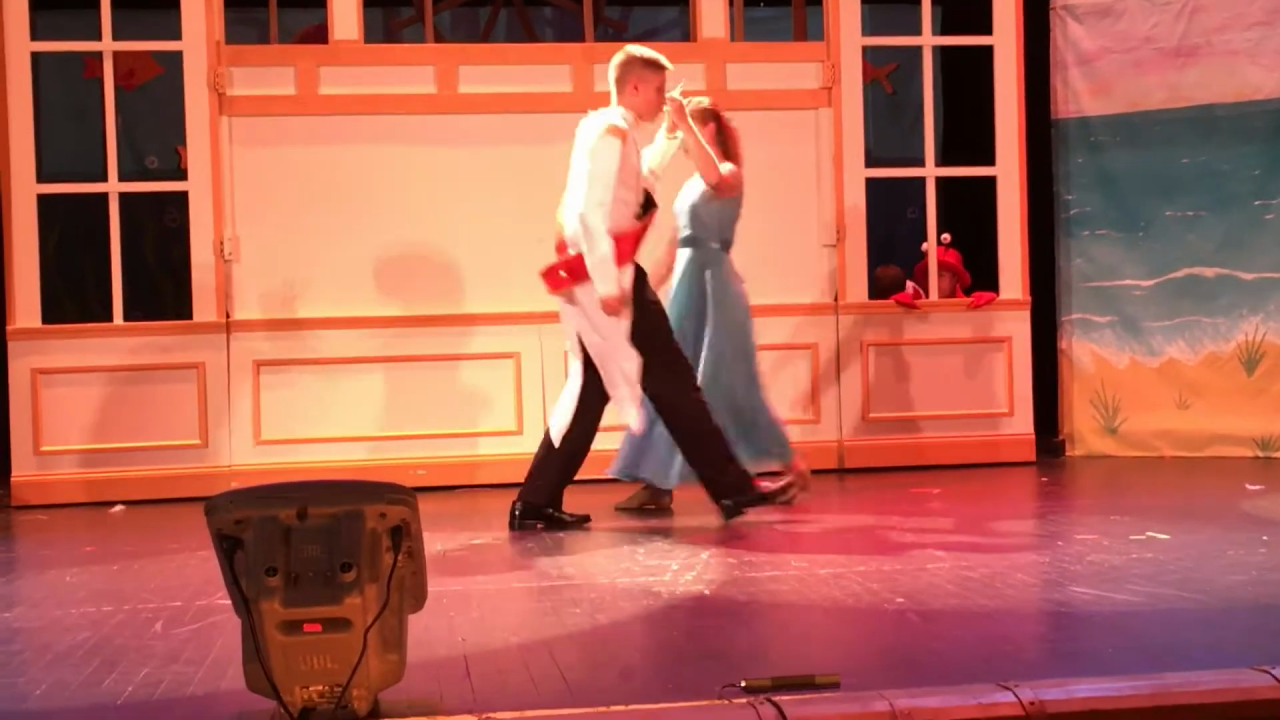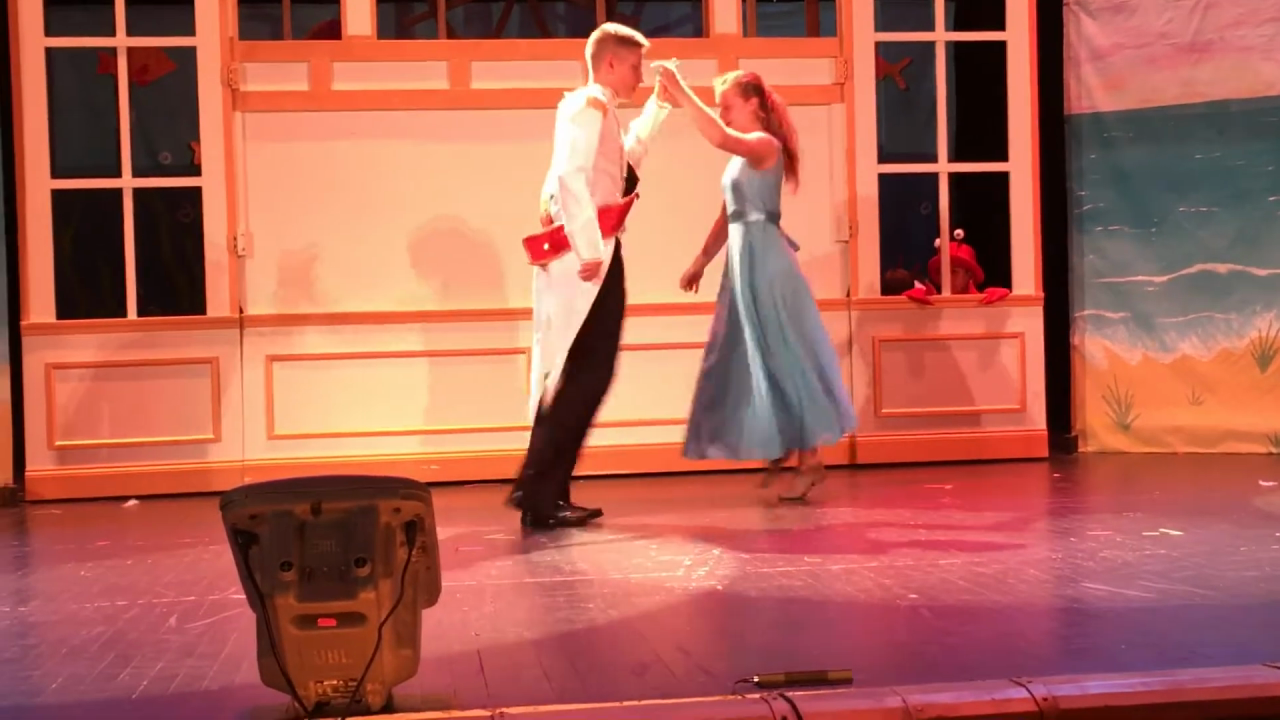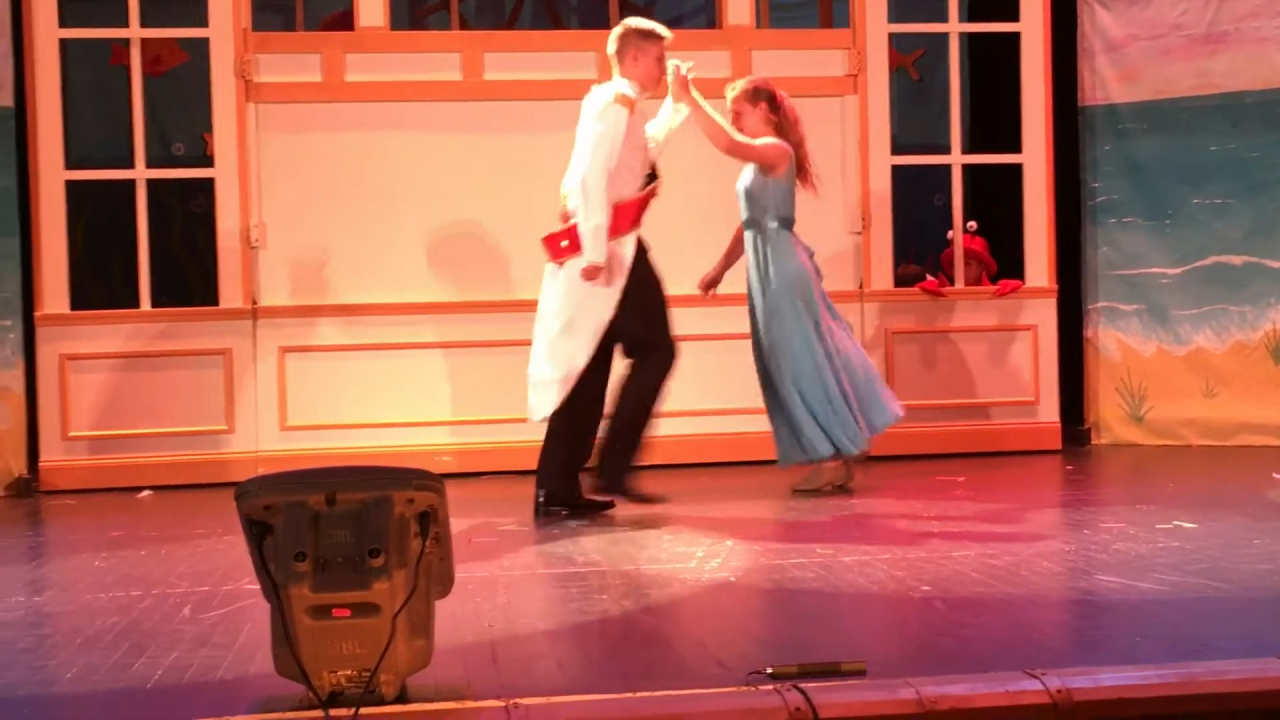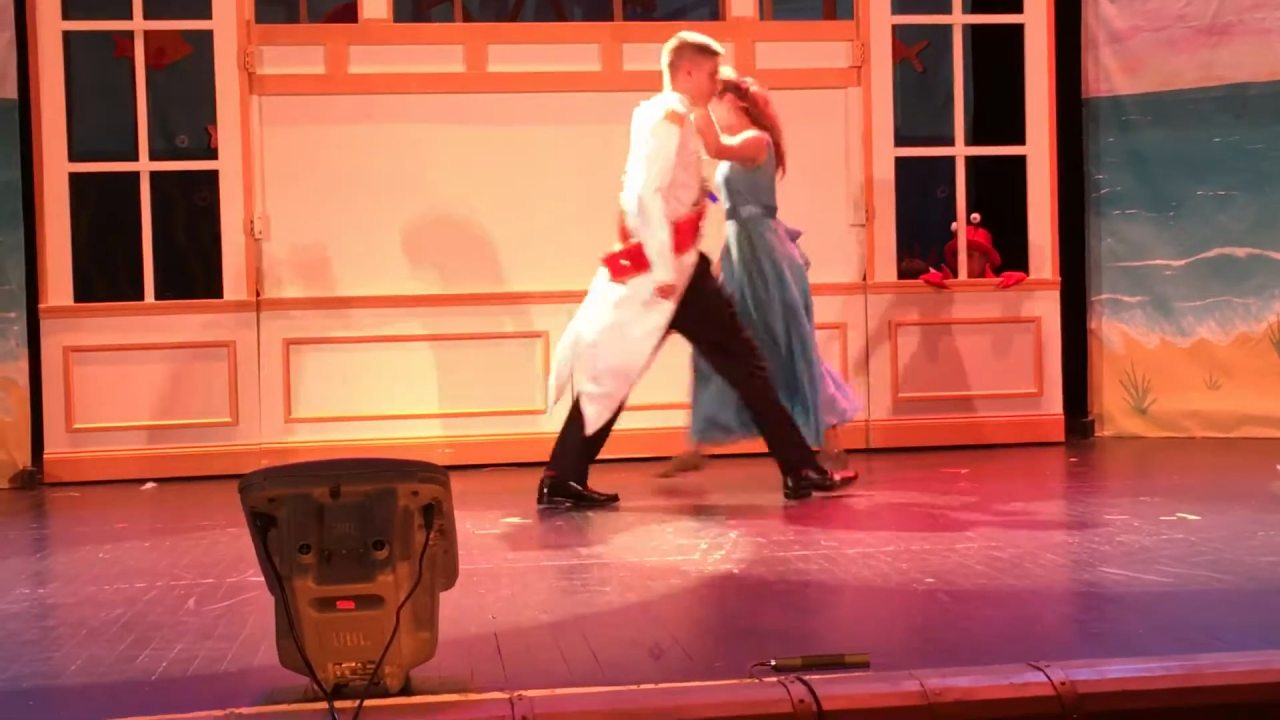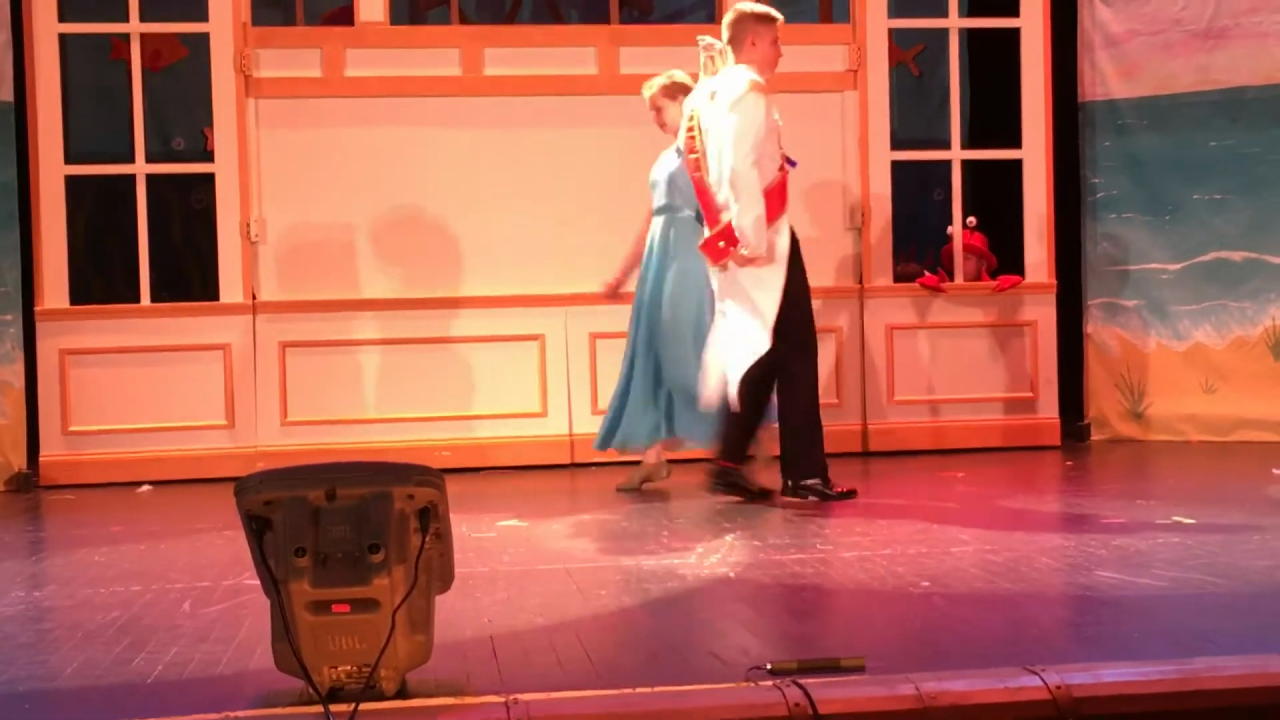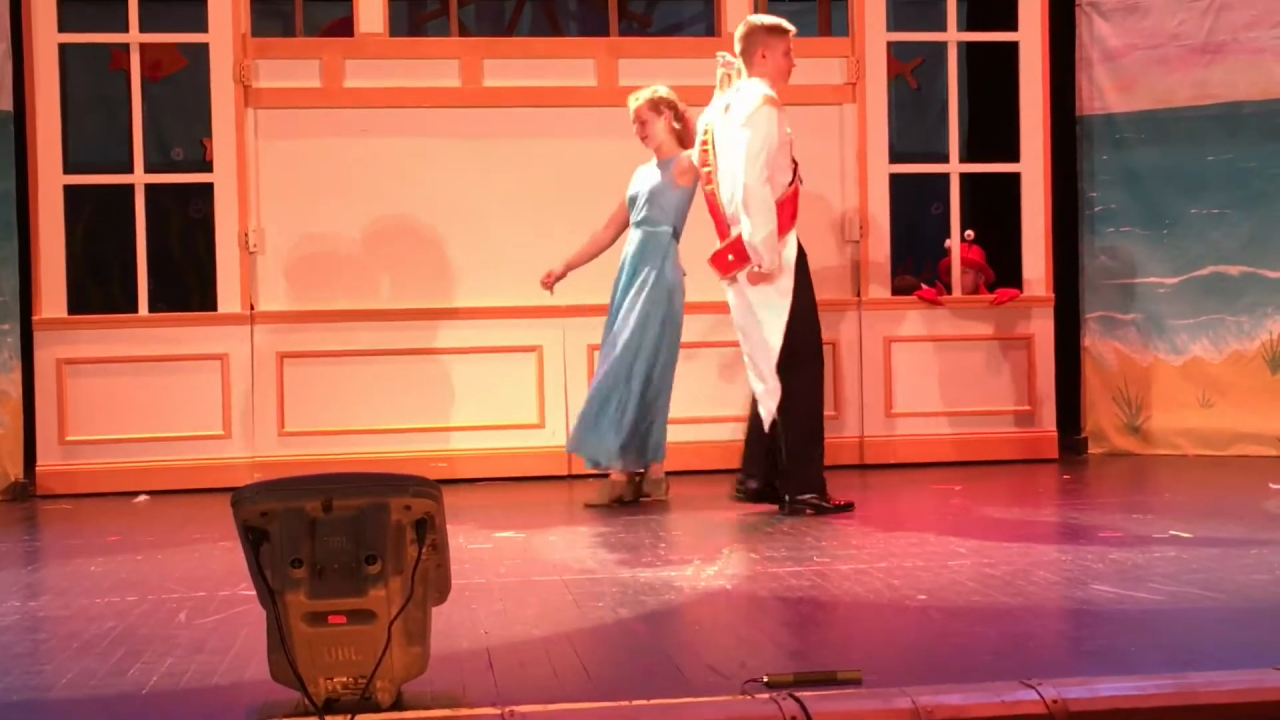
dt=0.3s
person 1, frame 1
left shoulder: (608, 132)
right shoulder: (610, 132)
left elbow: (635, 183)
right elbow: (590, 210)
left wrist: (669, 133)
right wrist: (608, 283)
left hip: (590, 277)
right hip: (606, 274)
left knee: (593, 387)
right knee: (671, 378)
left ankle: (536, 501)
right ankle: (734, 489)
person 1, frame 2
left shoulder: (593, 111)
right shoulder: (590, 106)
left elbow: (624, 156)
right elbow: (570, 177)
left wrist: (658, 105)
right wrist: (590, 247)
left hip: (574, 255)
right hip: (586, 255)
left knee: (571, 372)
right knee: (588, 373)
left ankle: (542, 495)
right ankle: (537, 489)
person 1, frame 3
left shoulder: (621, 106)
right shoulder: (616, 102)
left elbow: (643, 150)
right elbow: (589, 176)
left wrist: (675, 103)
right wrist: (598, 249)
left hip: (608, 247)
right hip: (609, 248)
left knee: (589, 365)
right knee: (654, 353)
left ankle: (559, 487)
right ankle: (612, 467)
person 1, frame 4
left shoulder: (660, 115)
right shoulder: (669, 118)
right elbow: (645, 195)
right wrist: (664, 269)
left hip: (669, 262)
right hip: (671, 263)
left knee: (614, 371)
right knee: (740, 359)
left ankle: (564, 479)
person 1, frame 5
left shoulder: (711, 92)
right shoulder: (749, 89)
right elbow: (742, 167)
right wrist: (755, 238)
left hip: (733, 235)
right hip: (761, 235)
left knee: (760, 350)
right knee: (792, 350)
left ankle: (733, 460)
right ankle: (804, 473)
person 1, frame 6
left shoulder: (726, 105)
right shoulder: (762, 103)
right elbow: (754, 184)
right wrist: (766, 253)
left hip: (744, 251)
right hip: (770, 250)
left knee: (775, 365)
right knee: (800, 364)
left ankle: (760, 474)
right ankle: (801, 488)
person 2, frame 1
left shoulder: (726, 175)
right shoulder: (692, 183)
left elbow: (713, 173)
left wrist: (684, 121)
left hip: (713, 285)
right hip: (687, 286)
left knee: (722, 383)
left ankle: (791, 465)
right ankle: (657, 483)
person 2, frame 2
left shoulder: (765, 144)
right shoulder: (741, 155)
left elbow: (718, 136)
right elbow: (727, 217)
left wrist: (681, 92)
right wrist: (699, 263)
left hip: (765, 257)
right hip: (742, 259)
left knee: (784, 354)
right knee: (741, 359)
left ankle: (810, 456)
right ankle: (782, 448)
person 2, frame 3
left shoulder: (775, 150)
right shoulder: (758, 159)
left elbow: (726, 144)
left wrist: (692, 98)
right wrist: (719, 268)
left hip: (780, 266)
right hip: (764, 266)
left knee: (801, 362)
right knee: (791, 363)
left ankle: (832, 461)
right ankle: (831, 453)
person 2, frame 4
left shoulder: (755, 140)
right shoulder: (736, 150)
left elbow: (716, 147)
left wrist: (695, 105)
left hip: (766, 253)
right hip: (742, 254)
left knee: (793, 351)
left ankle: (829, 444)
right ankle: (699, 446)
person 2, frame 5
right shoulder: (667, 157)
right wrist: (624, 272)
left hip: (686, 259)
right hip: (660, 258)
left knee: (688, 355)
right knee: (649, 354)
right ankle: (655, 455)
person 2, frame 6
left shoulder: (687, 164)
right shoulder: (643, 173)
right elbow: (610, 230)
right wrist: (564, 268)
left hip: (658, 273)
right hip: (631, 271)
left knee: (629, 369)
right knee: (628, 370)
left ankle: (622, 474)
right ankle: (649, 473)
